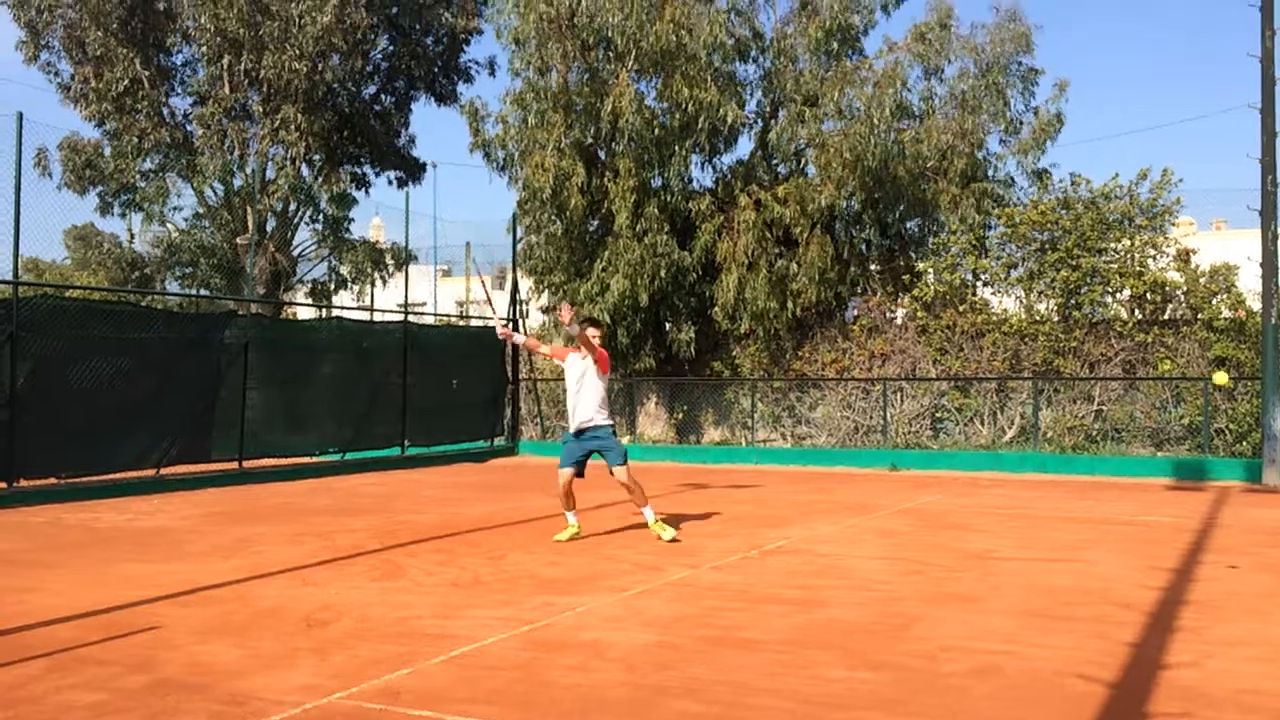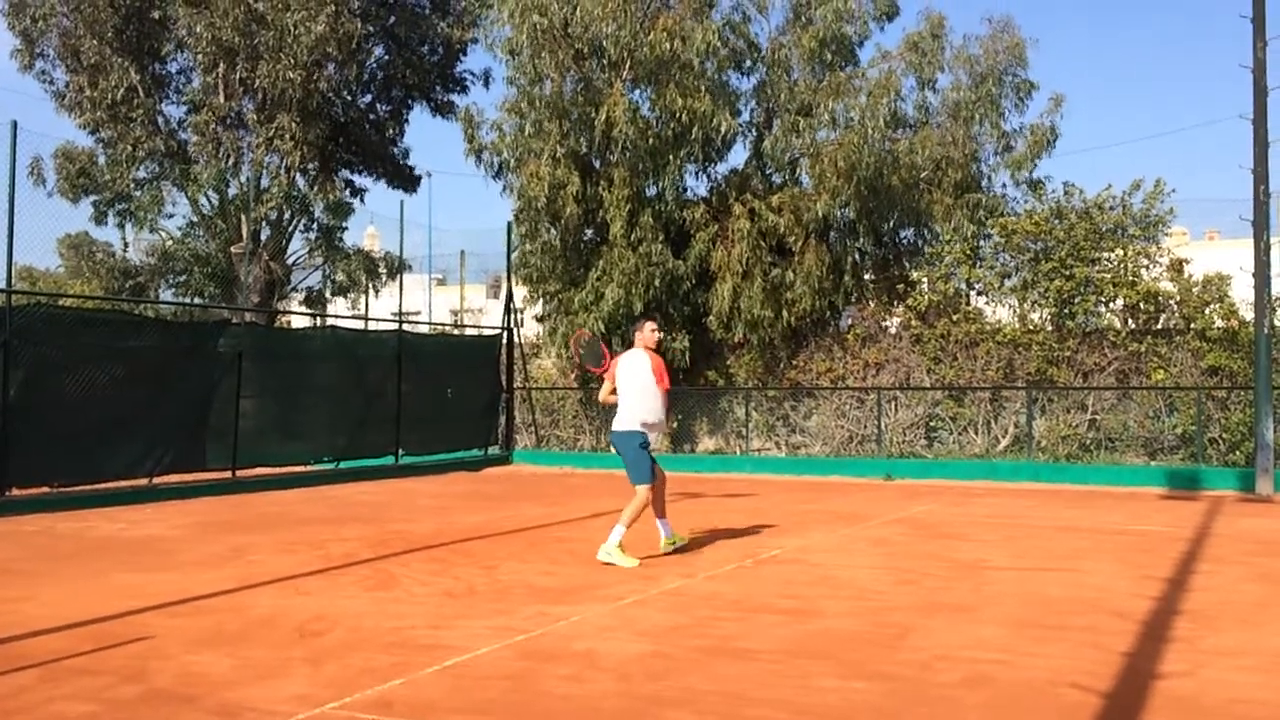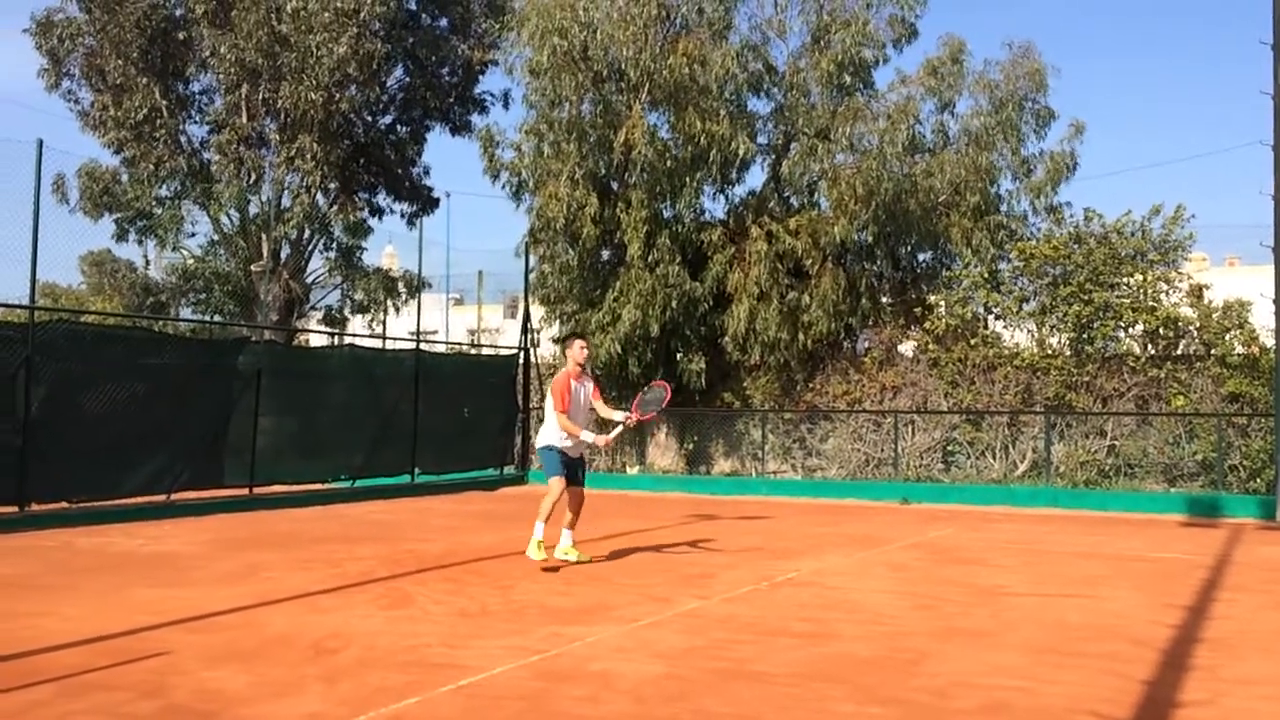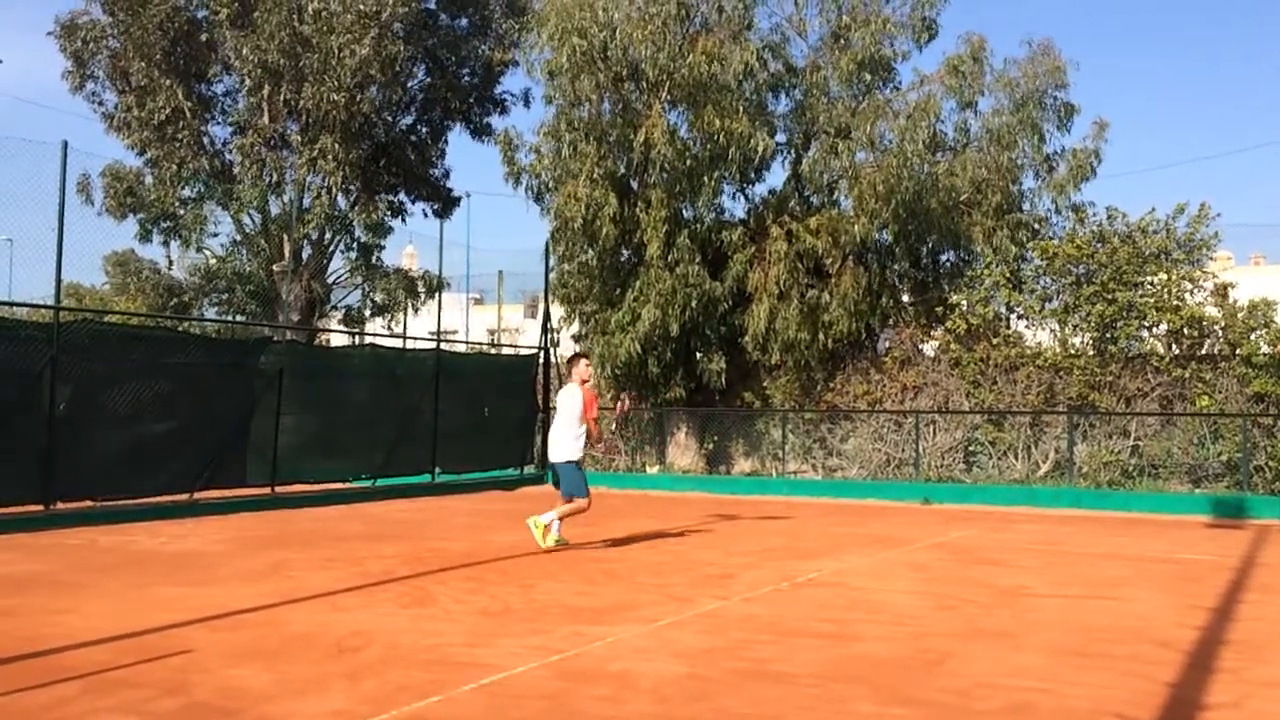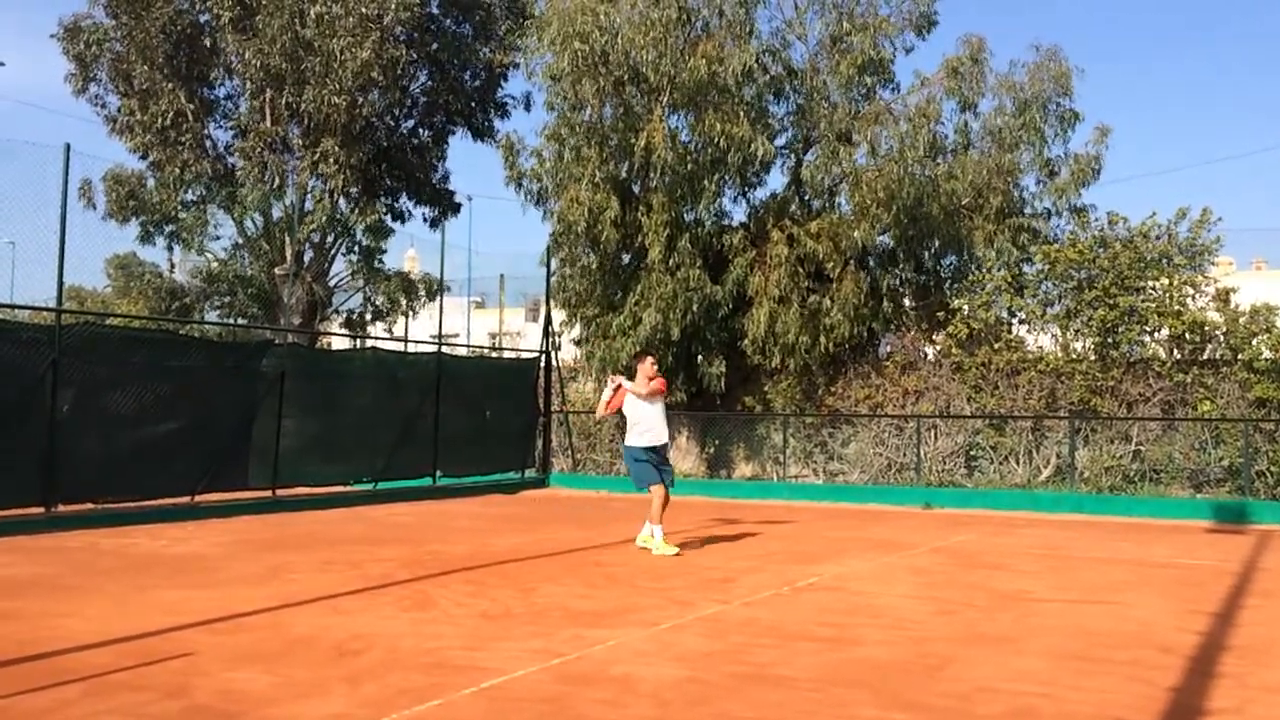
dt=1s
person 1, frame 1
left shoulder: (600, 356)
right shoulder: (569, 355)
left elbow: (589, 348)
right elbow: (540, 347)
left wrist: (571, 325)
right wrist: (512, 336)
left hip: (601, 429)
right hip: (575, 432)
left knee: (624, 478)
right knee: (564, 481)
left ankle: (654, 521)
right ankle: (573, 525)
person 1, frame 2
left shoulder: (621, 360)
right shoulder: (654, 361)
left elbow: (603, 397)
right elbow: (661, 399)
left hip: (624, 432)
right hip: (632, 434)
left knee: (659, 481)
right knee: (645, 494)
left ankle: (668, 537)
right ankle: (610, 547)
person 1, frame 3
left shoulder: (589, 380)
right shoulder: (561, 381)
left elbow: (602, 408)
right elbow: (562, 422)
left wrist: (623, 415)
right wrist: (594, 438)
left hip: (575, 447)
right hip: (551, 444)
left knee: (577, 497)
right knee: (557, 489)
left ankle: (565, 545)
right ankle: (537, 540)
person 1, frame 4
left shoulder: (563, 392)
right shoulder: (588, 394)
right elbow: (594, 433)
left wrist: (587, 434)
right wrist: (597, 440)
left hip: (555, 454)
right hip: (567, 456)
left knee: (569, 495)
right knee: (582, 504)
left ankle: (554, 534)
right ankle: (541, 520)
person 1, frame 5
left shoulder: (659, 383)
right shoulder: (622, 390)
left elbow: (644, 391)
right elbow: (600, 414)
left wrist: (624, 382)
right wrist: (609, 389)
left hip: (658, 450)
right hip: (635, 450)
left knee: (664, 496)
right knee: (658, 491)
left ankle: (645, 536)
right ankle: (659, 540)
